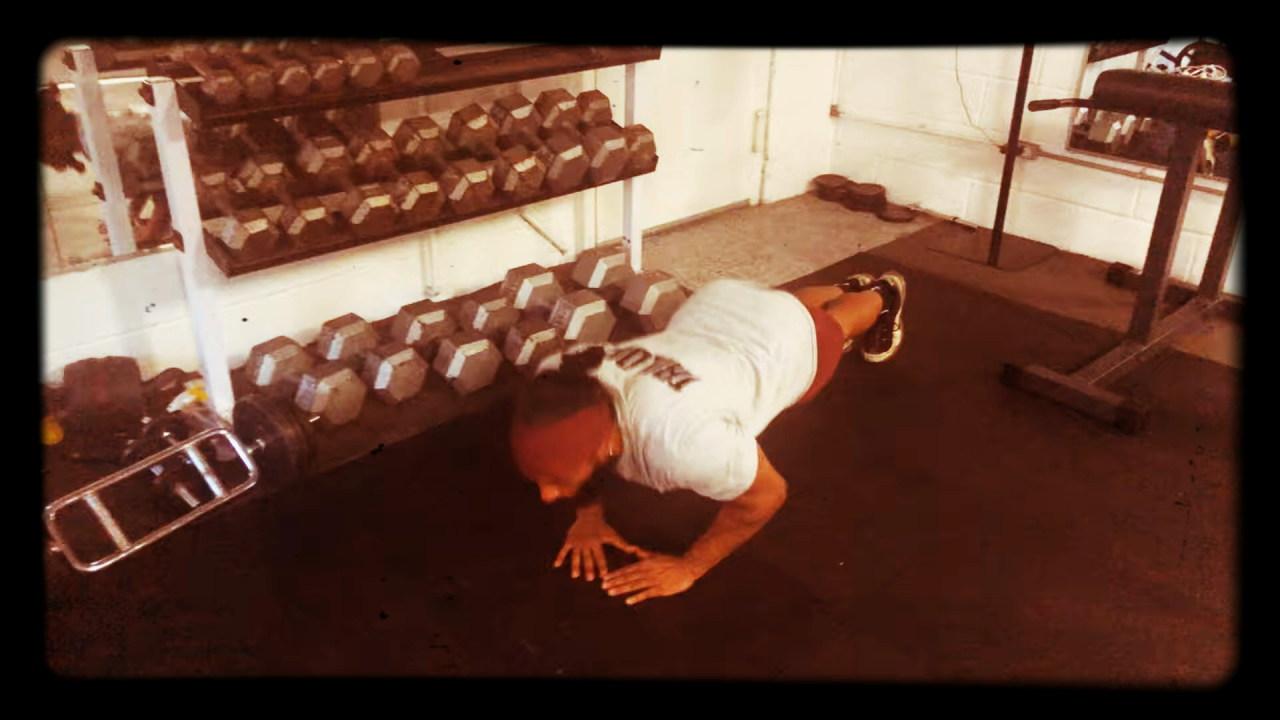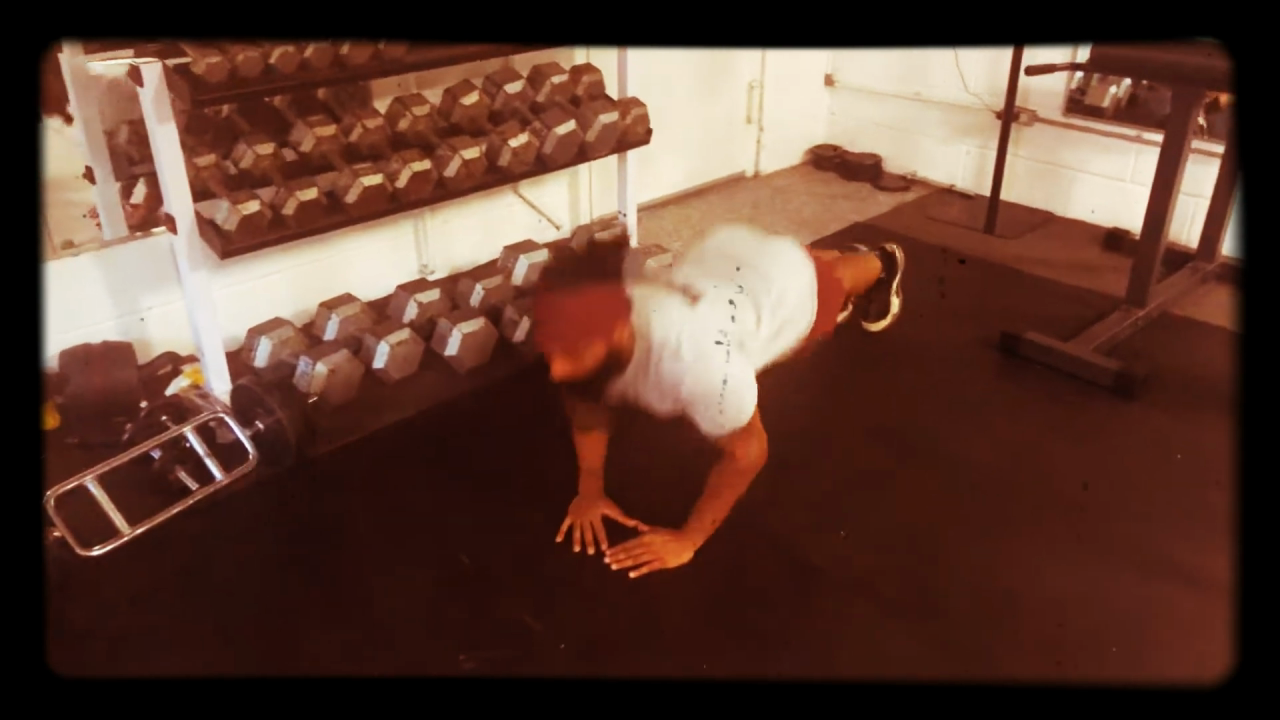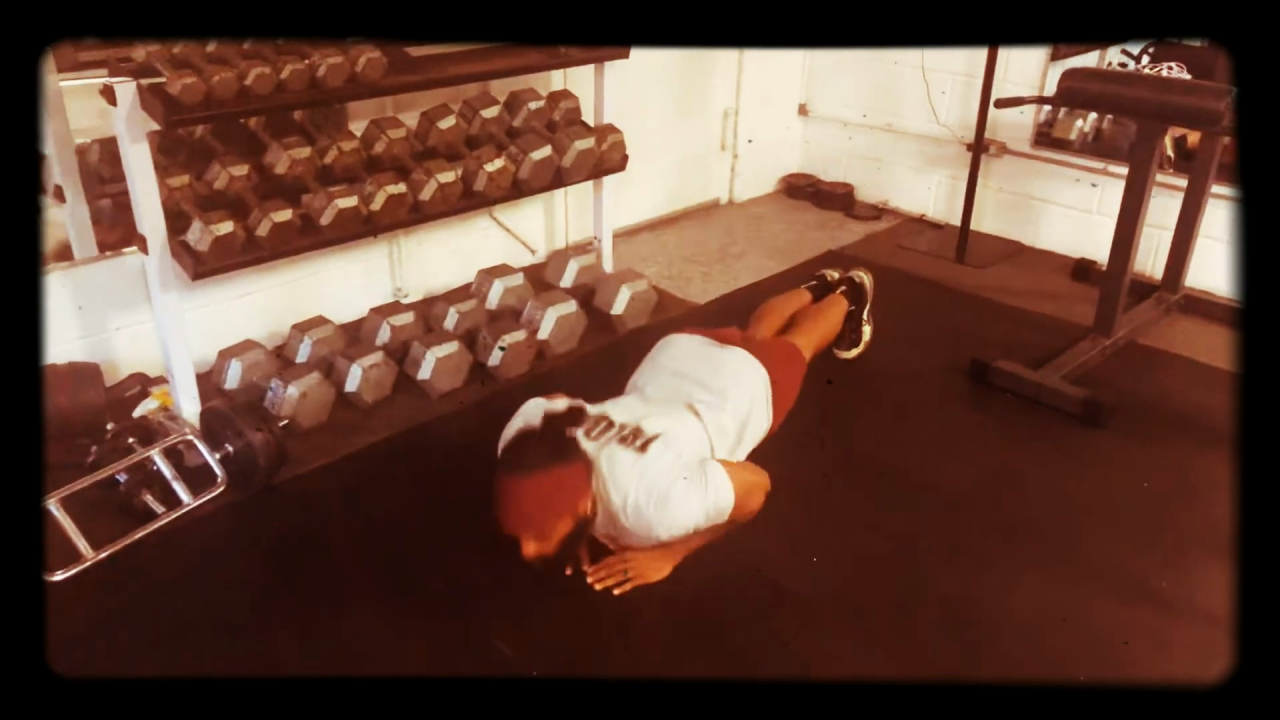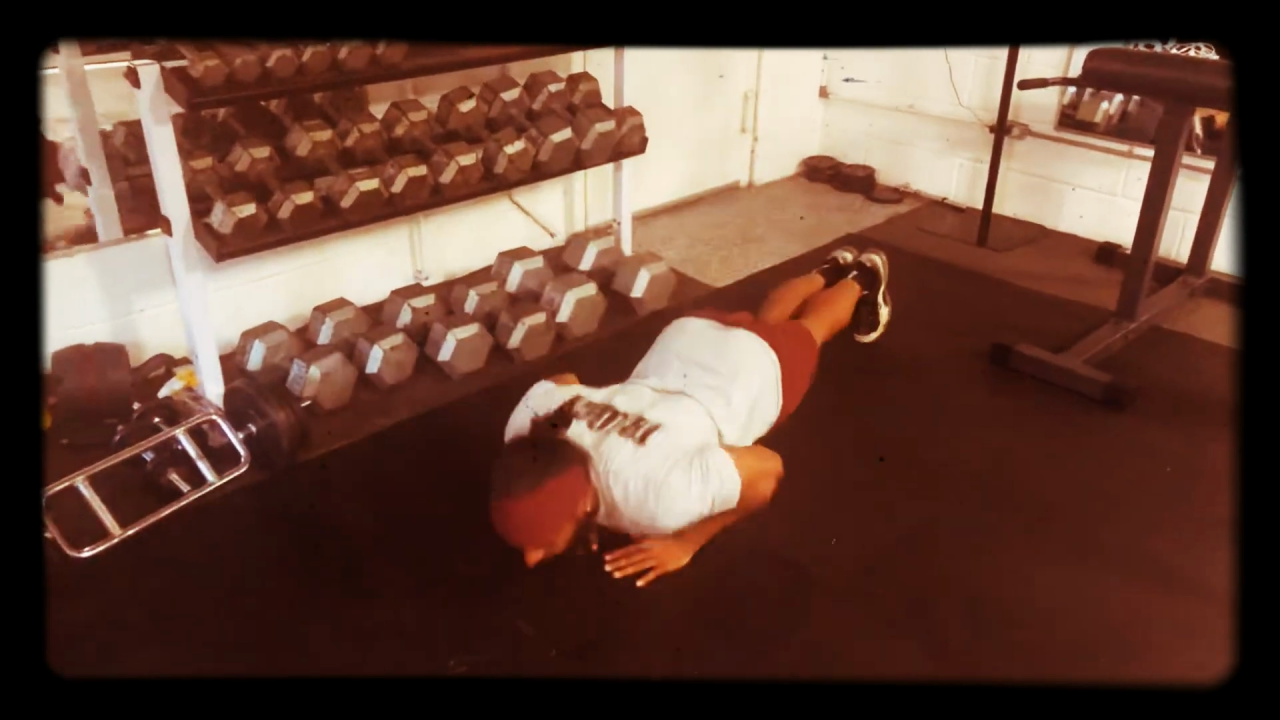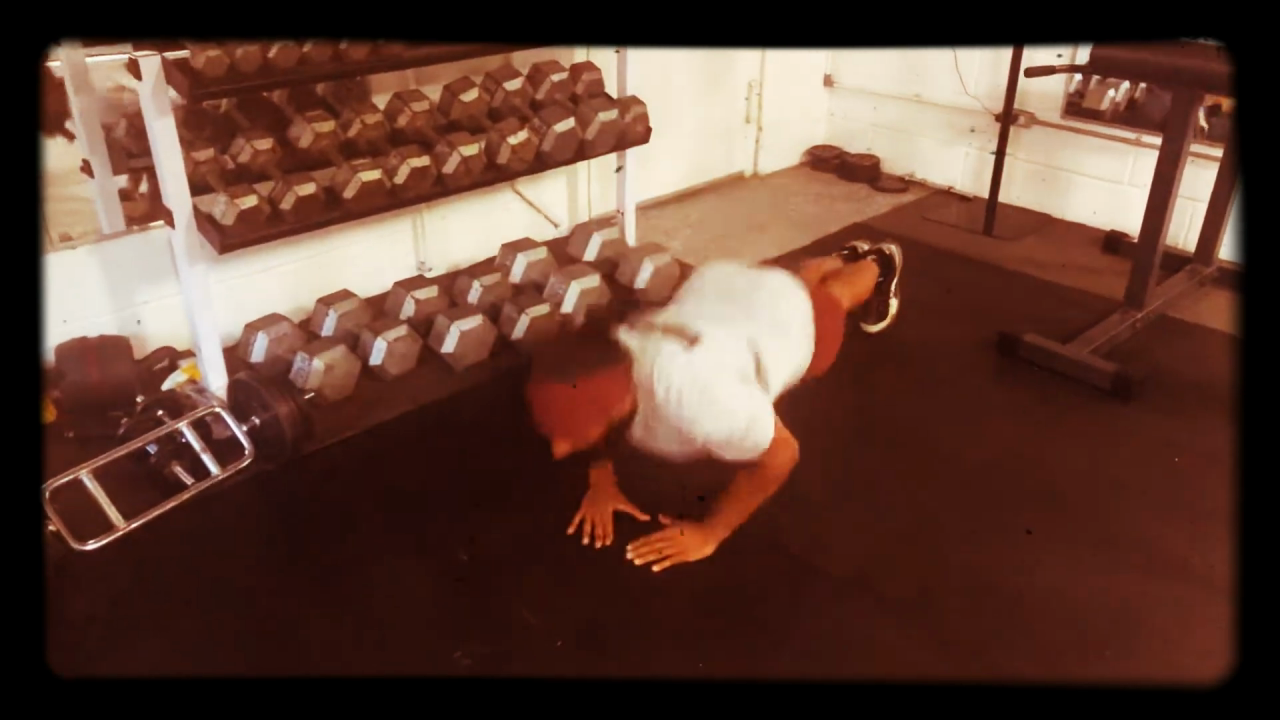
dt=1s
person 1, frame 1
left shoulder: (681, 443)
right shoulder: (562, 378)
left elbow: (768, 494)
left wrist: (689, 567)
right wrist: (589, 517)
left hip: (791, 338)
right hip: (717, 304)
left knee: (835, 322)
left ankle: (883, 293)
right ankle: (849, 287)
person 1, frame 2
left shoulder: (692, 357)
right shoulder: (569, 321)
left elbow: (747, 450)
right elbow: (585, 400)
left wrist: (688, 537)
right wrist: (589, 491)
left hip: (790, 279)
right hip: (723, 251)
left knee: (837, 283)
left ankle: (883, 261)
right ankle: (850, 255)
person 1, frame 3
left shoulder: (652, 501)
left elbow: (756, 487)
left wrist: (669, 555)
right wrist: (572, 520)
left hip: (749, 378)
right hip: (676, 354)
left knee: (795, 340)
right knee: (761, 330)
left ankle: (849, 292)
right ankle: (818, 286)
person 1, frame 4
left shoulder: (655, 495)
right shoulder: (528, 429)
left elbow: (768, 470)
left wrist: (687, 543)
left hip: (756, 368)
right hip: (687, 340)
left knee: (807, 327)
right knee: (767, 319)
left ankle: (863, 276)
right ankle: (832, 268)
person 1, frame 5
left shoulder: (697, 407)
right shoulder: (566, 366)
left elbow: (780, 453)
left wrist: (711, 532)
right wrist: (602, 484)
left hip: (786, 325)
right hip: (713, 290)
left knee: (831, 299)
left ankle: (879, 262)
right ankle: (849, 255)
